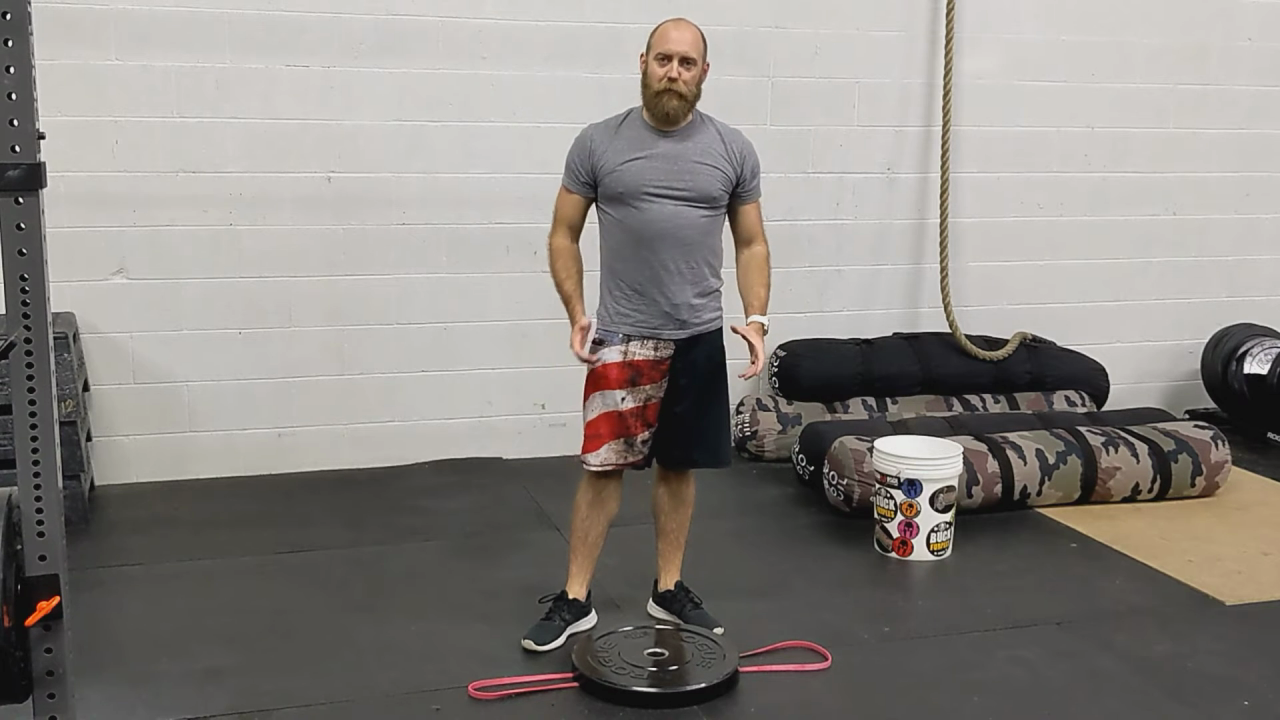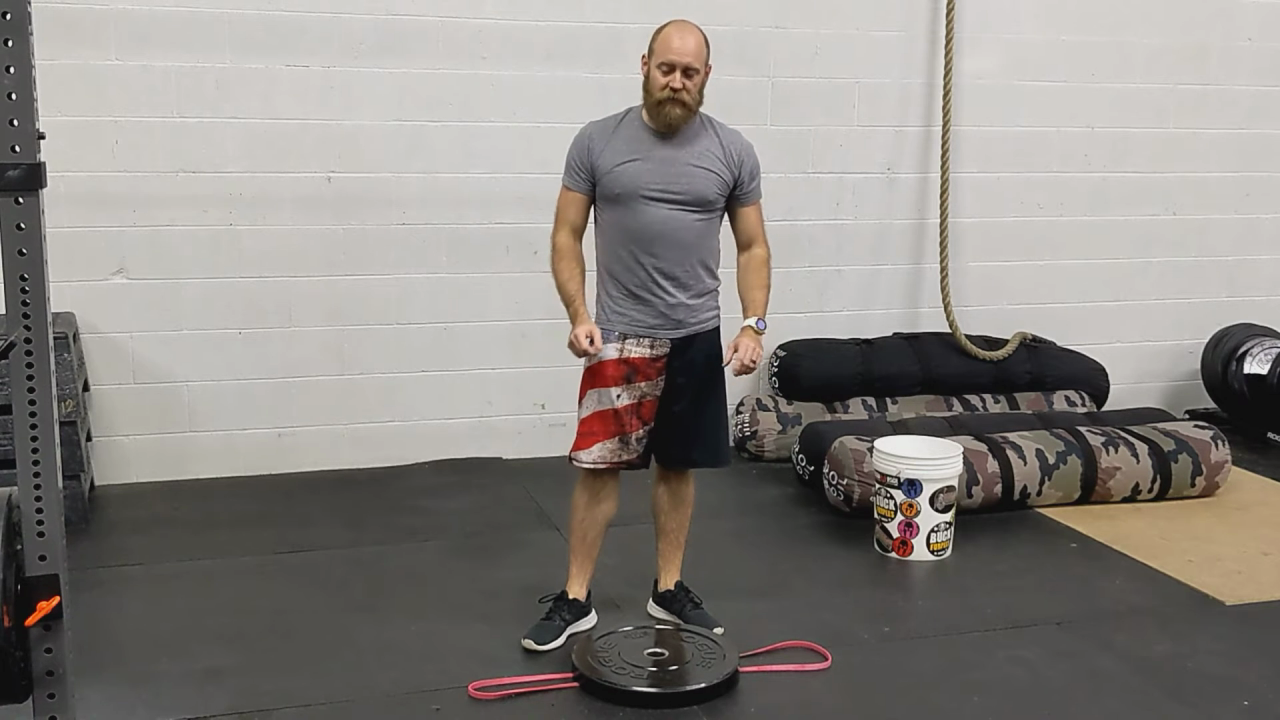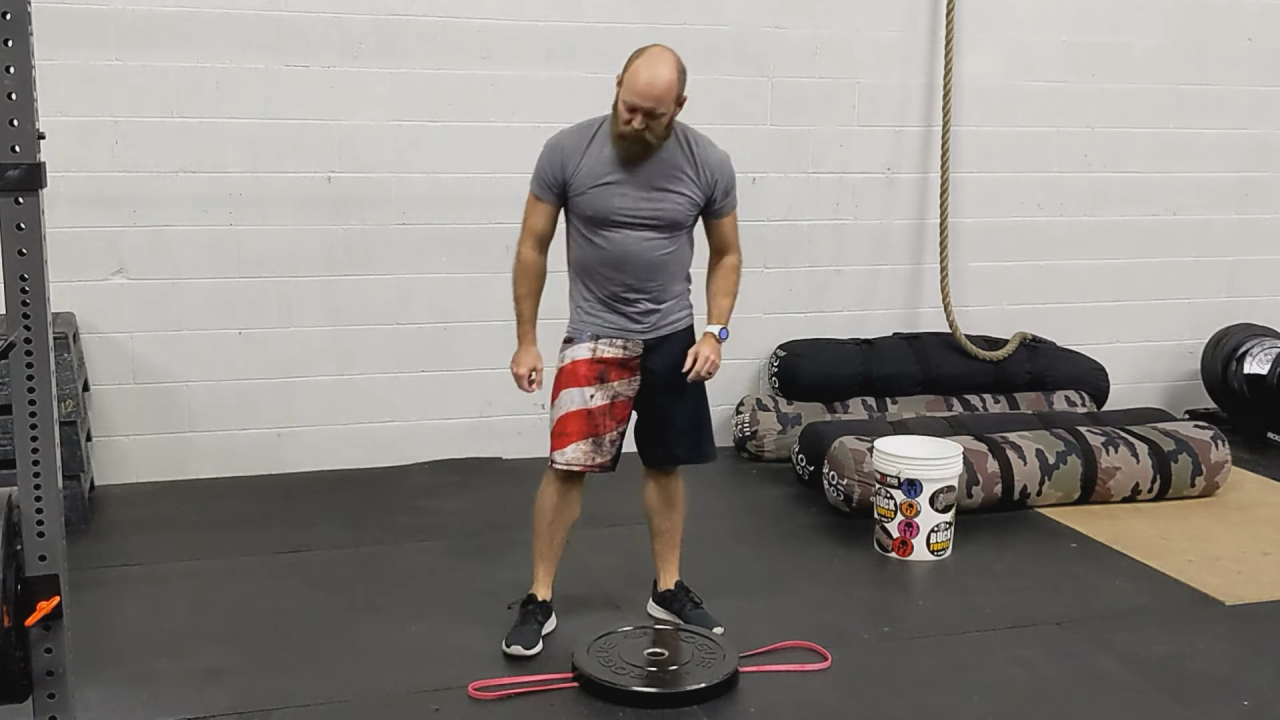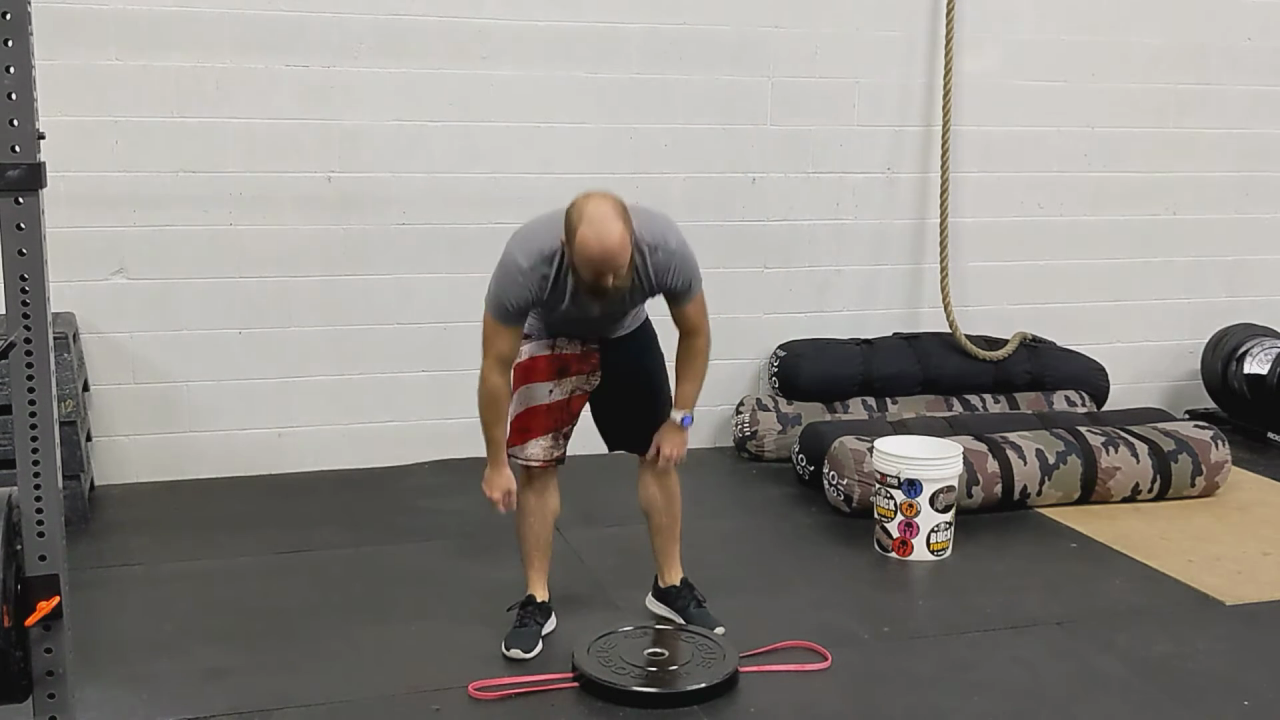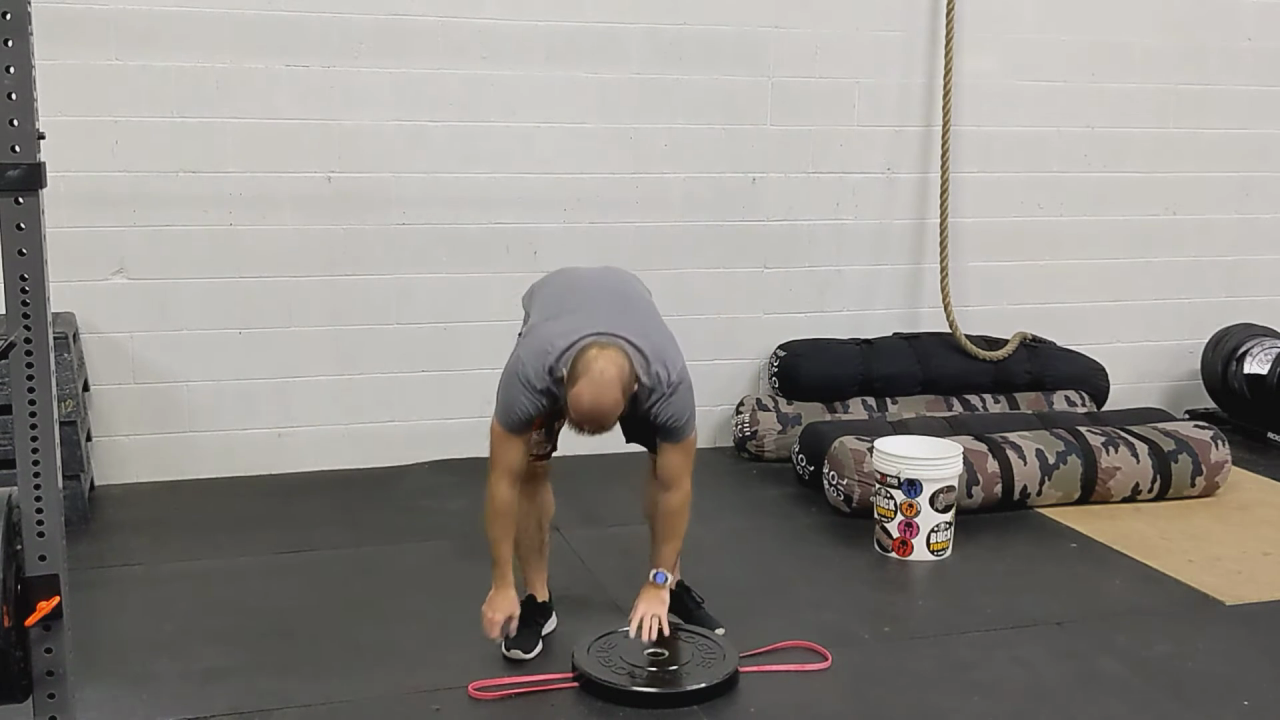
dt=0.4s
person 1, frame 1
left shoulder: (733, 149)
right shoulder: (598, 143)
left elbow: (751, 244)
right elbow: (564, 233)
left wrist: (756, 317)
right wrist: (576, 312)
left hip: (700, 337)
right hip: (624, 339)
left knee: (679, 465)
right knee: (603, 465)
left ankle: (669, 589)
right ankle: (574, 599)
person 1, frame 2
left shoulder: (732, 150)
right shoulder: (597, 140)
left elbow: (753, 247)
right elbow: (567, 236)
left wrist: (754, 324)
right wrist: (578, 316)
left hip: (698, 337)
right hip: (621, 337)
left knee: (678, 466)
right knee: (597, 465)
left ankle: (668, 590)
right ankle: (574, 600)
person 1, frame 3
left shoulder: (709, 163)
right shoulder: (567, 149)
left elbow: (726, 254)
right elbow: (532, 248)
left wrist: (714, 331)
right wrist: (526, 341)
left hip: (672, 336)
right hip: (596, 337)
left knee: (667, 464)
right knee: (569, 466)
left ankle: (668, 591)
right ankle: (539, 599)
person 1, frame 4
left shoulder: (667, 249)
right shoulder: (524, 261)
left elbow: (695, 333)
right elbow: (495, 367)
left wrist: (680, 418)
right wrist: (495, 462)
left hip: (628, 334)
right hip: (551, 341)
left knee: (657, 455)
right knee: (536, 463)
left ankle: (669, 587)
right ankle: (537, 602)
person 1, frame 5
left shoulder: (666, 380)
right shoulder: (530, 374)
left elbow: (675, 486)
right elbow: (505, 479)
left wrist: (658, 583)
right wrist: (503, 585)
left knee: (667, 456)
right knee: (530, 462)
left ankle: (678, 586)
right ankle: (538, 600)
